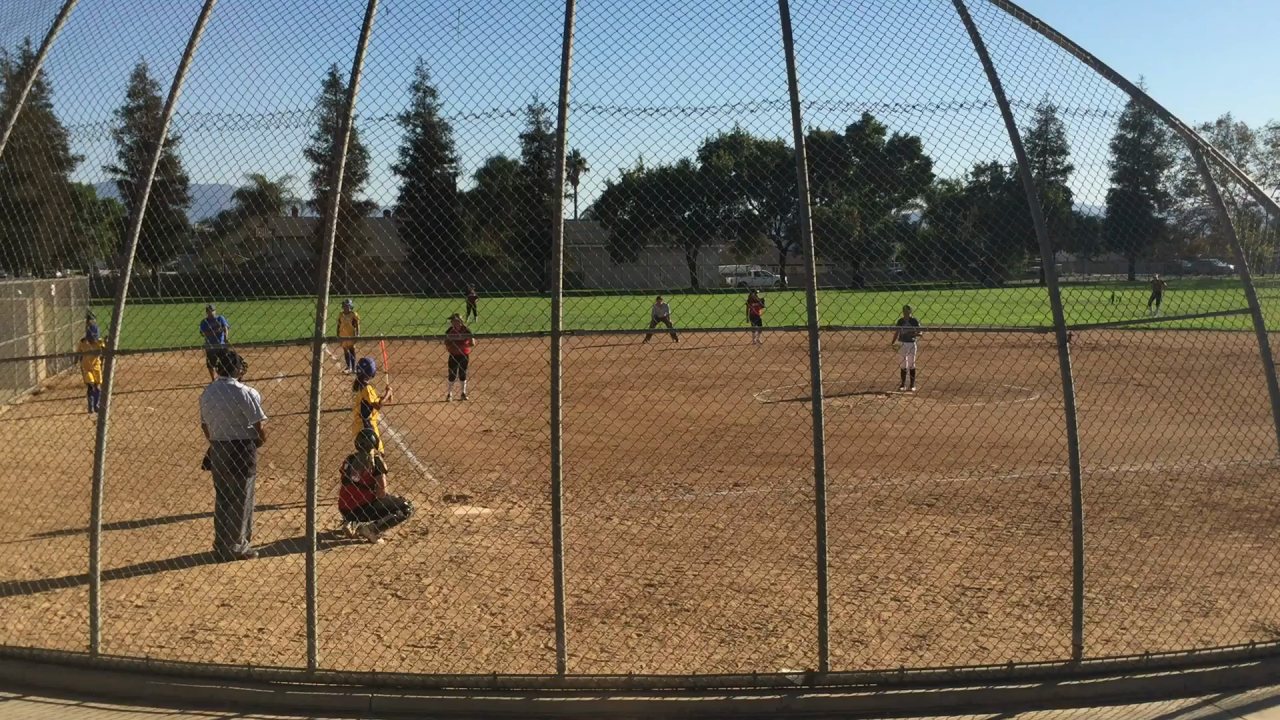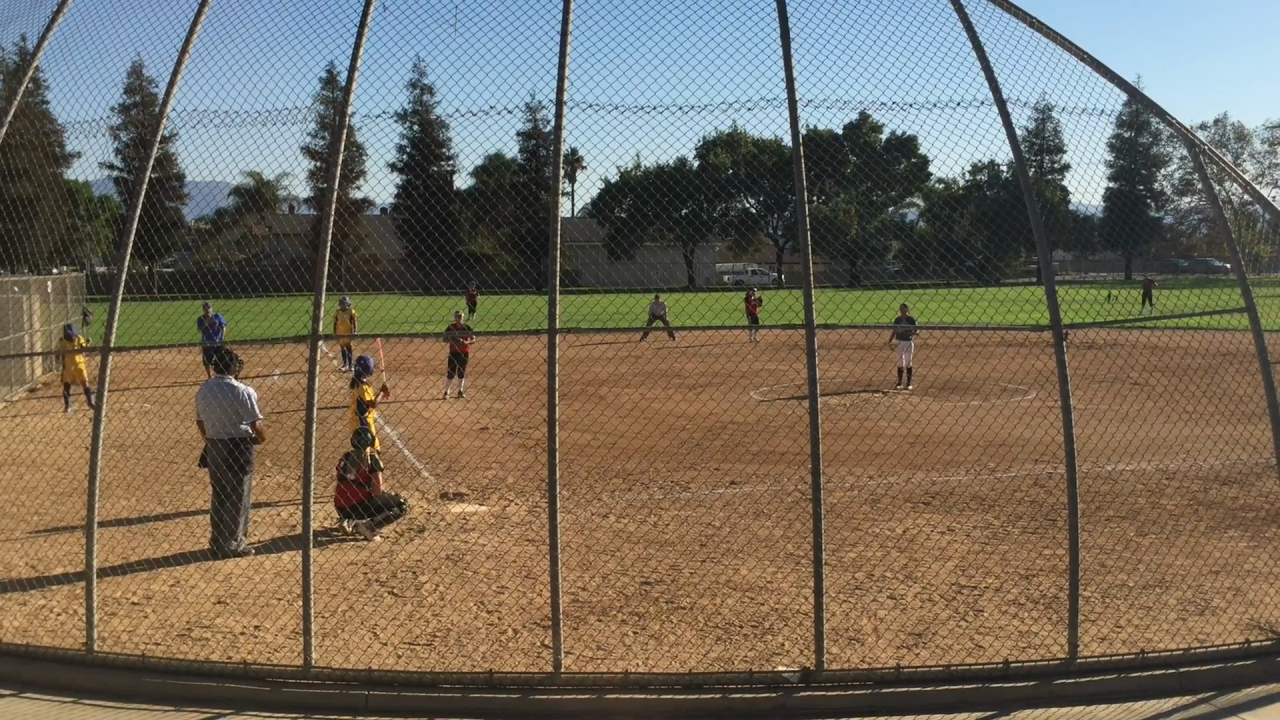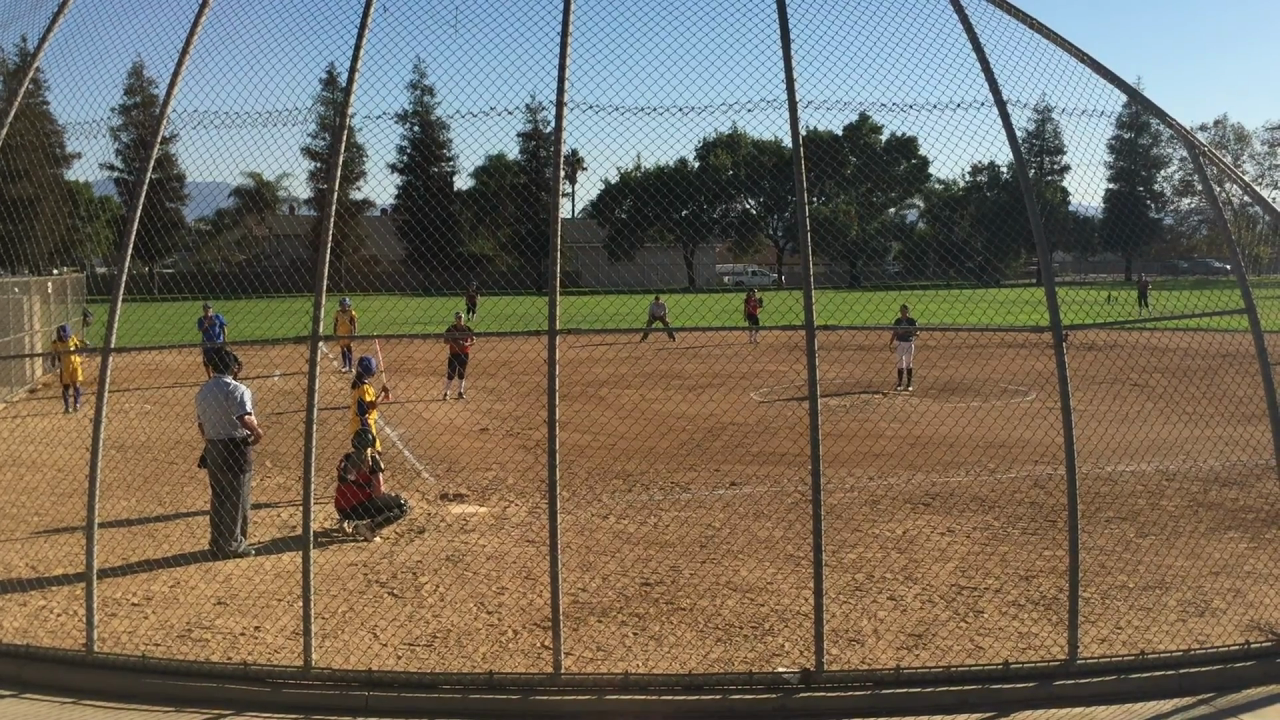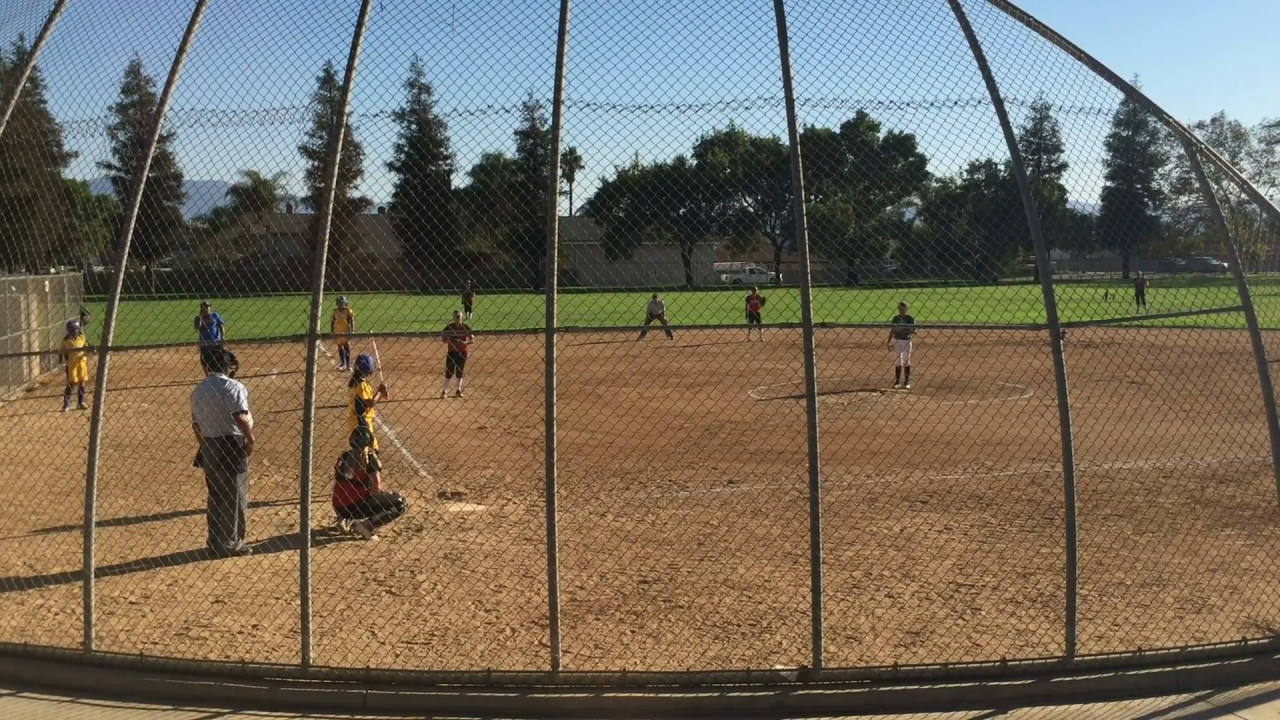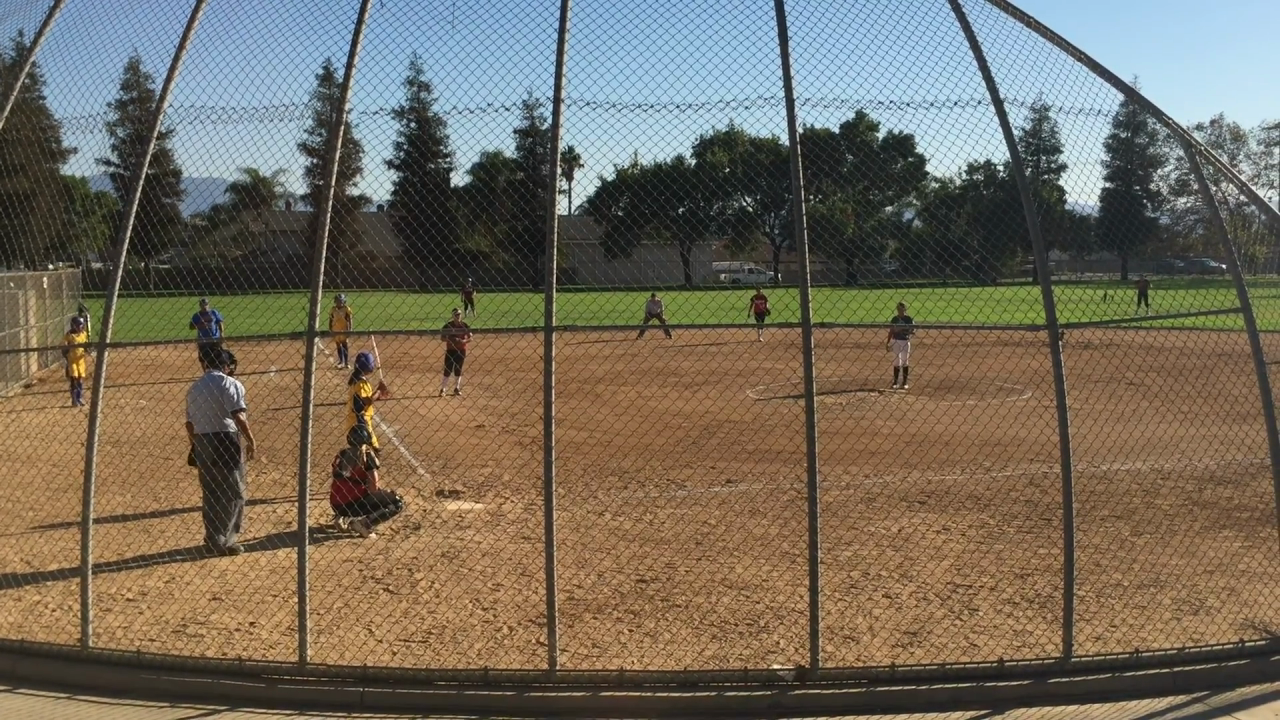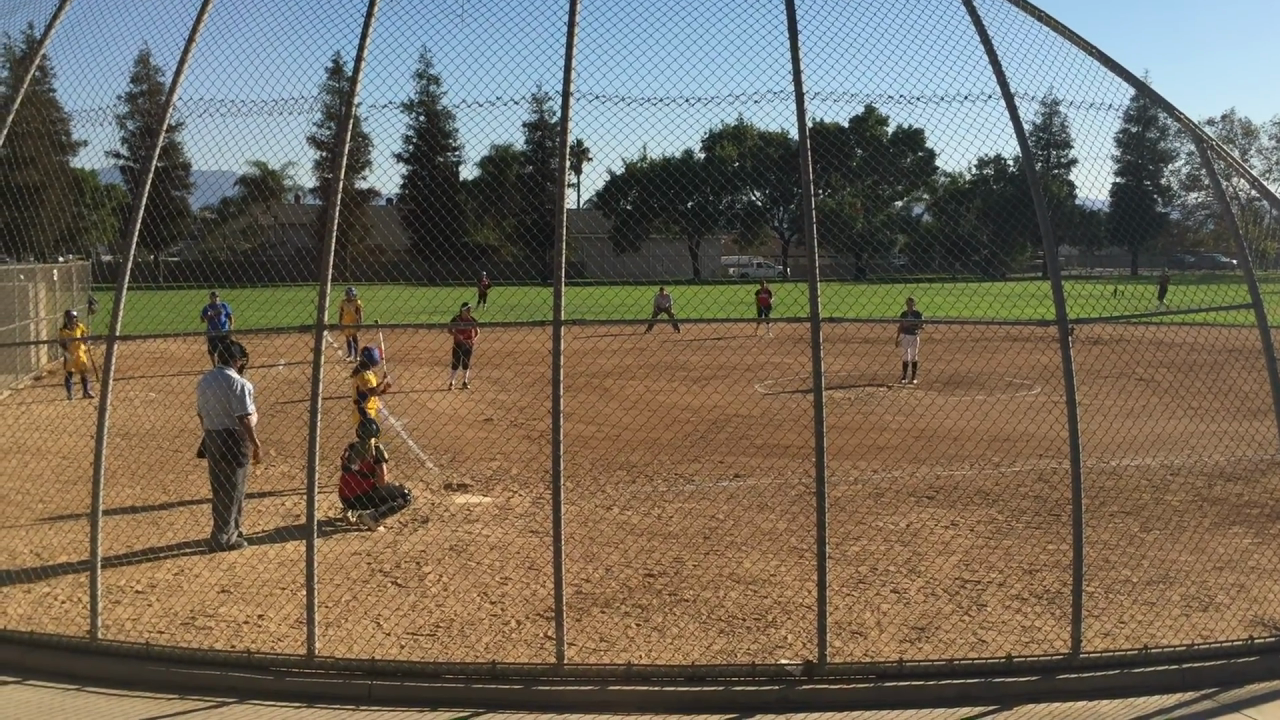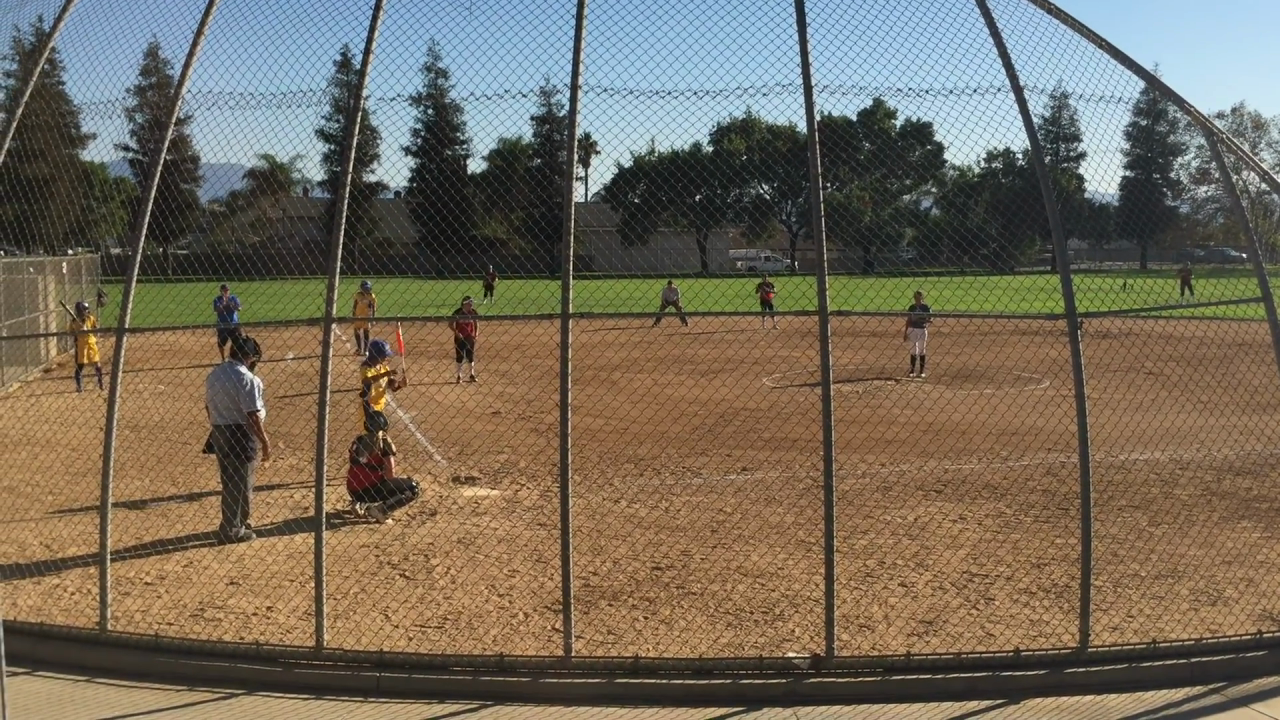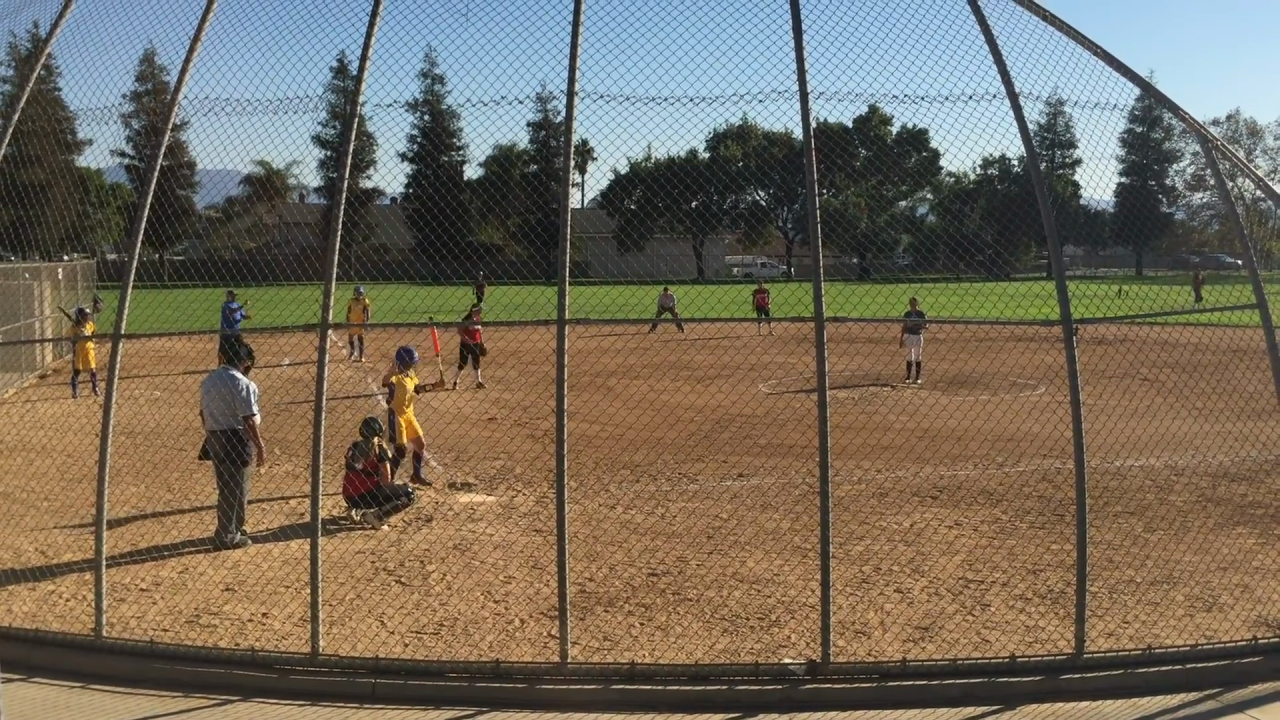
dt=0.7s
person 1, frame 1
left shoulder: (207, 393)
right shoulder: (245, 393)
left elbow: (205, 425)
right elbow: (259, 426)
right wrist: (260, 441)
left hip: (217, 450)
right hip: (241, 449)
left knee: (222, 498)
right knee: (241, 499)
left ankle: (221, 543)
right ankle: (235, 546)
person 1, frame 2
left shoulder: (203, 390)
right shoulder: (242, 391)
left elbow: (200, 422)
right elbow: (256, 424)
right wrist: (261, 438)
left hip: (213, 448)
right hip: (238, 448)
left knee: (219, 496)
right knee: (238, 497)
left ankle: (217, 541)
right ankle: (231, 544)
person 1, frame 3
left shoulder: (203, 391)
right shoulder: (236, 389)
left elbow: (201, 423)
right elbow: (245, 419)
right wrist: (258, 433)
left hip: (213, 448)
right hip: (236, 447)
left knee: (218, 496)
right knee: (237, 497)
left ankle: (218, 542)
right ankle: (232, 545)
person 1, frame 4
left shoulder: (198, 390)
right shoulder: (232, 387)
left elbow: (196, 425)
right elbow: (240, 417)
right wrist: (250, 439)
left hip: (209, 446)
right hip: (231, 445)
left knee: (215, 495)
right knee: (234, 496)
left ankle: (215, 540)
right ankle: (230, 543)
person 1, frame 5
left shoulder: (195, 388)
right shoulder: (229, 384)
left elbow: (189, 423)
right elbow: (238, 415)
left wrist: (196, 447)
right wrist: (251, 440)
left hip: (201, 444)
right hip: (225, 442)
left knee: (210, 494)
right knee: (233, 493)
left ankle: (213, 537)
right ankle: (224, 539)
person 1, frame 6
left shoulder: (205, 380)
right shoulder: (237, 383)
left elbow: (201, 414)
right elbow: (244, 418)
right wrist: (256, 444)
left hip: (211, 439)
right hip: (232, 439)
left knee: (220, 488)
right knee: (233, 490)
left ankle: (224, 531)
right ankle: (225, 537)
person 1, frame 7
left shoulder: (214, 374)
right shoulder: (247, 378)
left elbow: (209, 407)
right elbow: (253, 415)
right wrist: (264, 441)
left hip: (218, 433)
right hip: (240, 434)
left knee: (229, 482)
right knee: (240, 483)
left ankle: (231, 524)
right ankle: (234, 530)
person 1, frame 8
left shoulder: (209, 380)
right shoulder: (241, 383)
left elbow: (203, 413)
right elbow: (249, 419)
right wrist: (260, 446)
left hip: (214, 439)
right hip: (235, 439)
left knee: (225, 487)
right knee: (236, 489)
left ankle: (227, 530)
right ankle: (229, 536)
